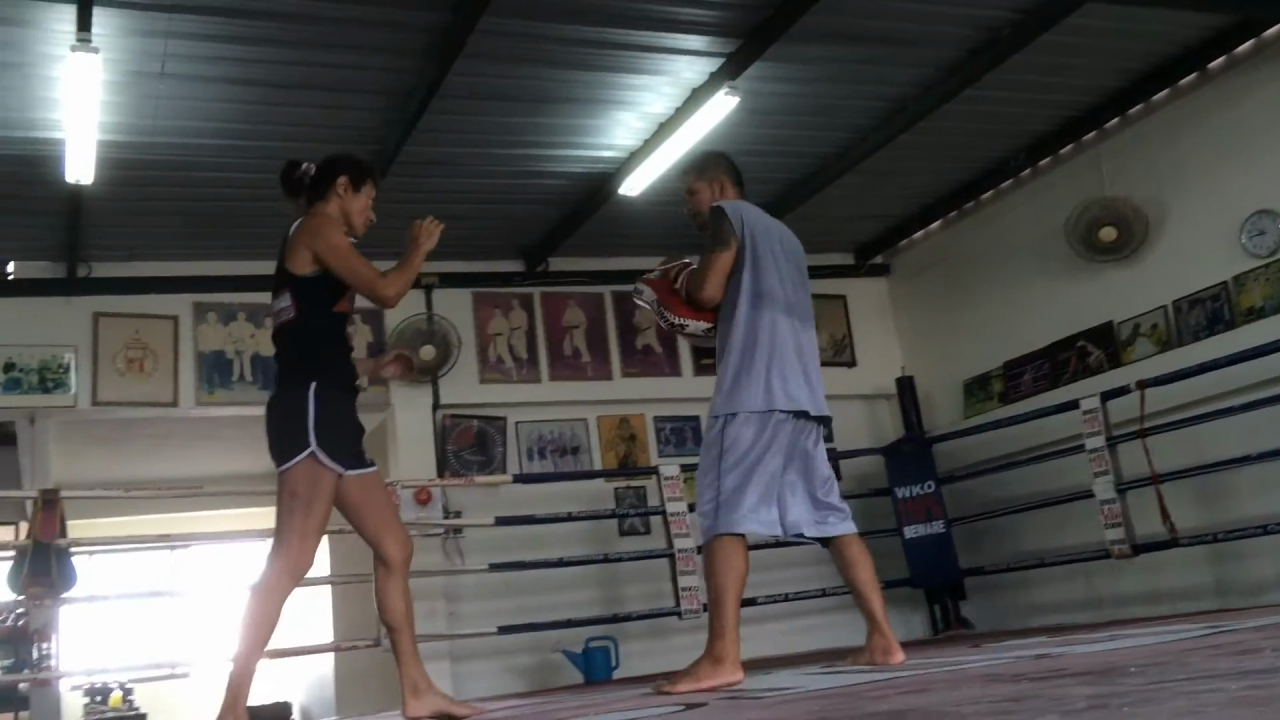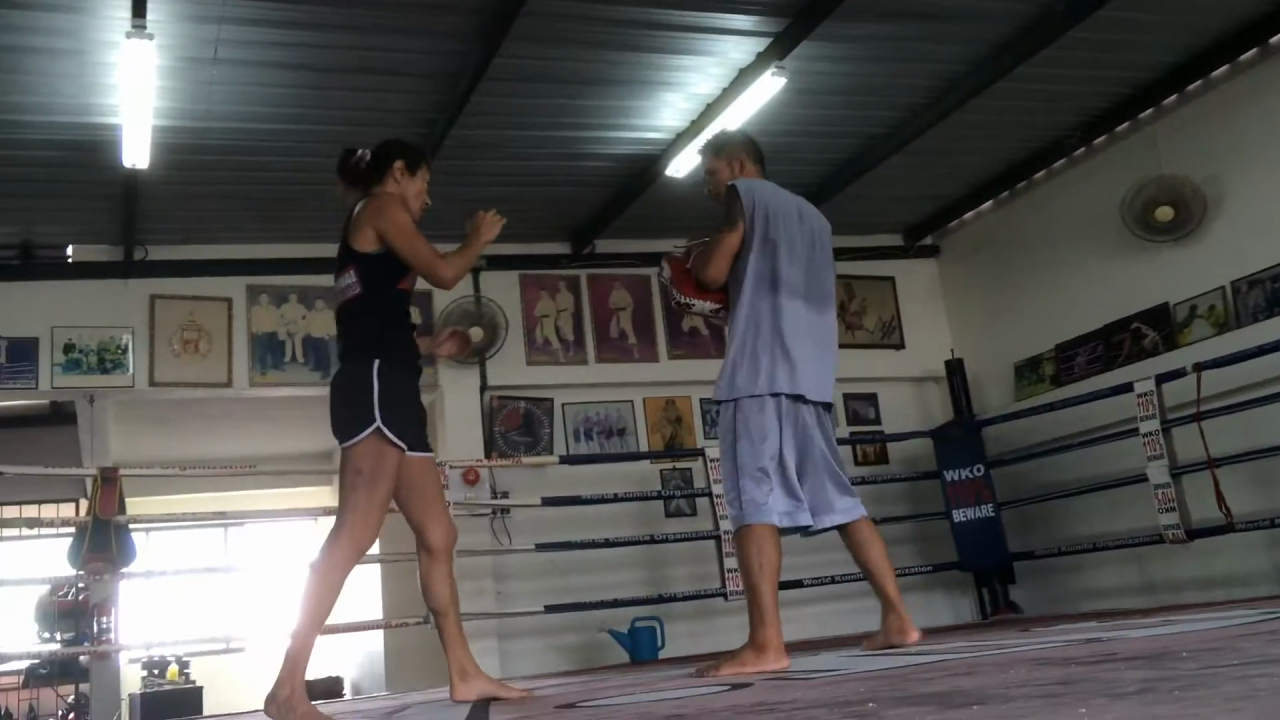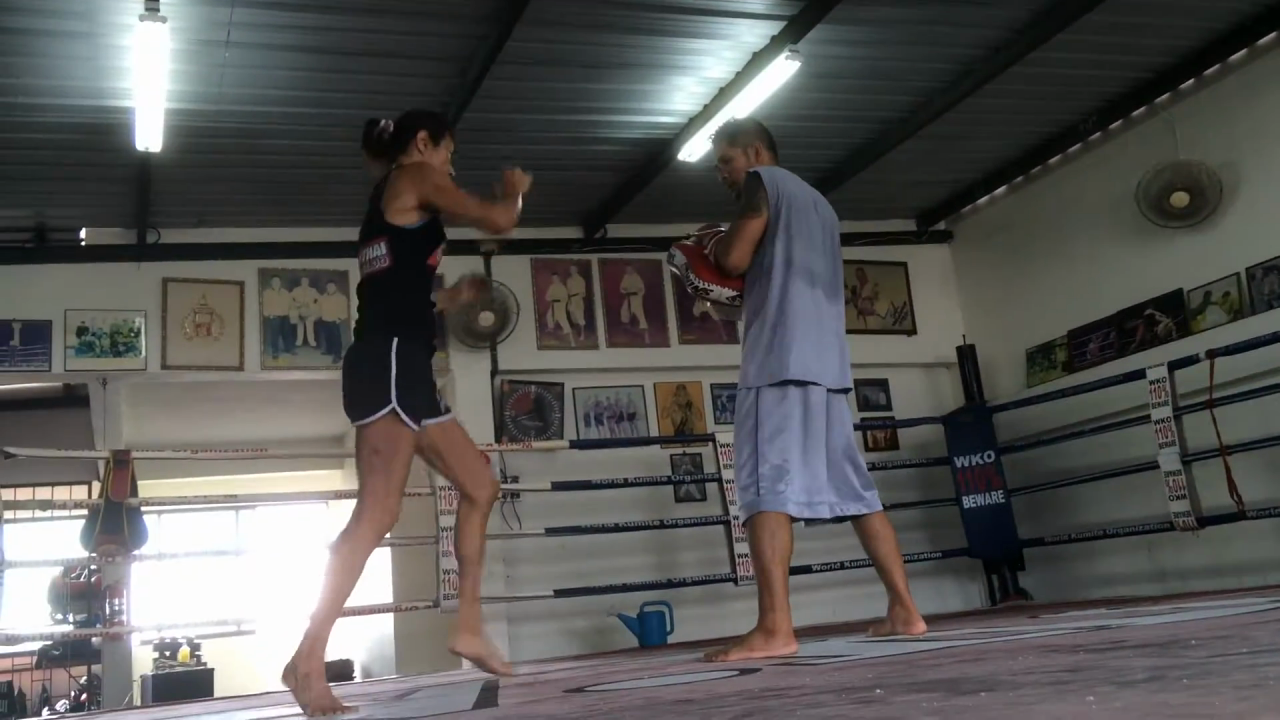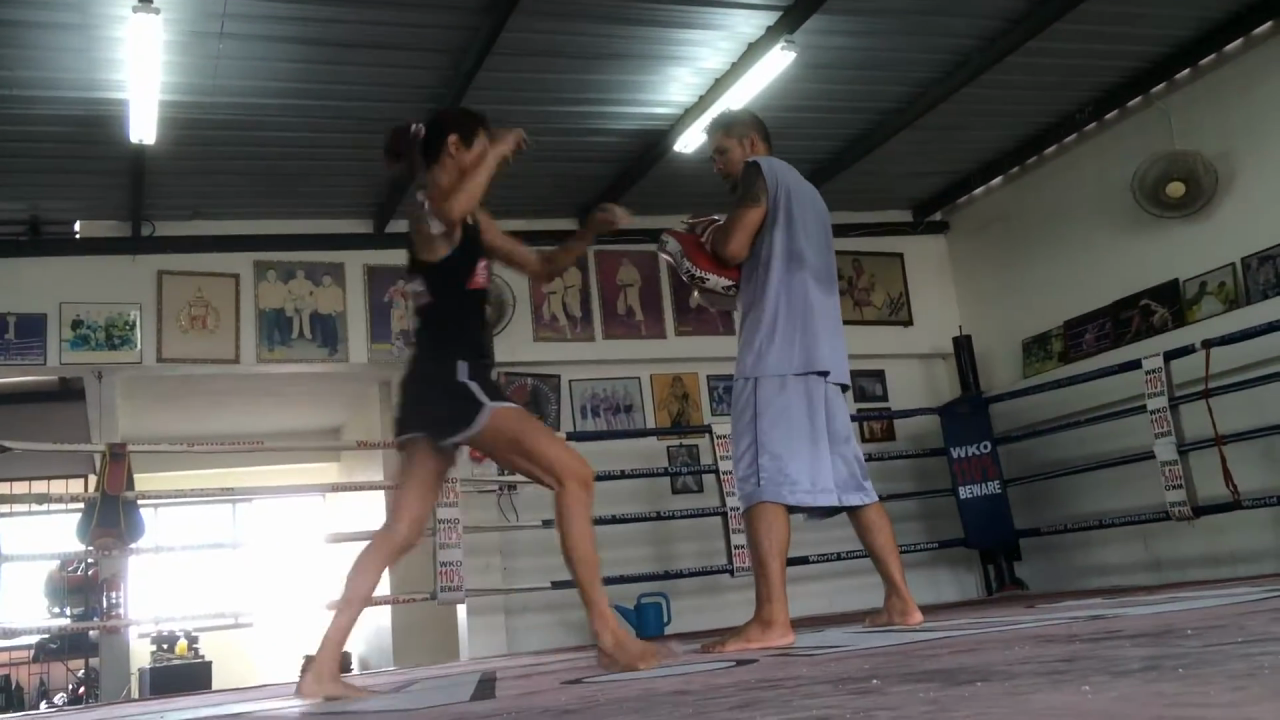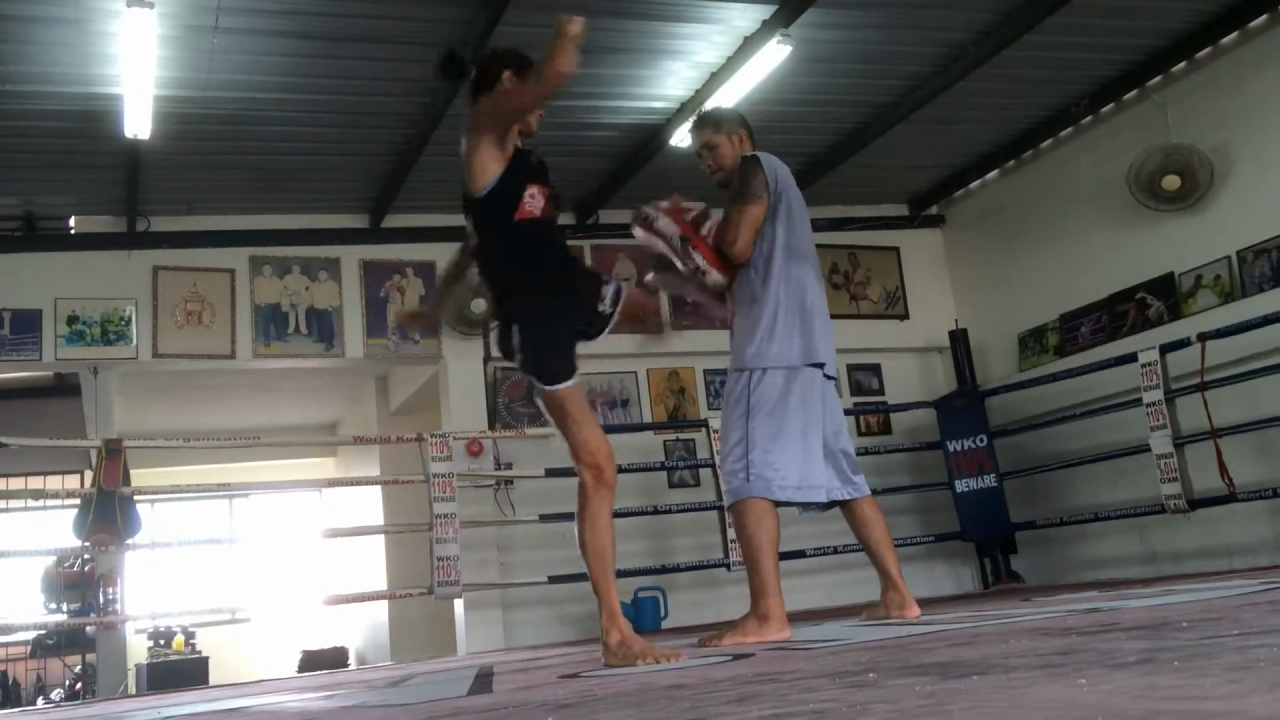
dt=0.3s
person 1, frame 1
left shoulder: (319, 258)
right shoulder: (315, 228)
right elbow: (386, 291)
left wrist: (372, 366)
right wrist: (419, 249)
left hip: (330, 414)
right hip: (311, 410)
left knee: (394, 549)
right knee: (291, 560)
person 1, frame 2
left shoulder: (368, 239)
right shoulder: (380, 208)
right elbow: (443, 273)
left wrist: (429, 344)
right wrist: (480, 238)
left hip: (389, 392)
right hip: (376, 388)
left knee: (438, 536)
right knee: (355, 533)
person 1, frame 3
left shoulder: (390, 205)
right shoulder: (414, 177)
right elbow: (497, 220)
left wrist: (446, 295)
right wrist: (515, 191)
left hip: (401, 367)
right hip: (391, 364)
left knee: (480, 486)
right knee: (377, 515)
left ankle: (470, 626)
right ankle: (308, 662)
person 1, frame 4
left shoulder: (472, 220)
right shoulder: (433, 205)
left elbow: (538, 263)
right elbow: (454, 206)
left wrist: (591, 230)
right wrist: (497, 153)
left hip: (437, 387)
right hip: (451, 382)
left knee: (403, 531)
right knee: (572, 476)
left ankle: (324, 665)
right ankle: (608, 637)
person 1, frame 5
left shoulder: (514, 151)
right shoulder: (489, 129)
left elbow: (478, 242)
right elbow: (559, 72)
left wrist: (439, 300)
right wrist: (569, 35)
left hip: (572, 289)
right hip: (535, 323)
left knee: (647, 305)
right knee: (598, 467)
right ankle: (616, 632)
person 2, frame 1
left shoulder: (728, 216)
right shoulder: (783, 234)
left elbow: (708, 292)
left wrist: (686, 279)
right wrist: (694, 311)
left hip: (751, 390)
right hip: (800, 390)
left knee: (724, 514)
right knee: (827, 514)
left ankle: (722, 653)
right ankle: (882, 638)
person 2, frame 2
left shoulder: (744, 194)
right shoulder: (812, 214)
left elbow: (714, 273)
left wrist: (698, 256)
right wrist: (728, 295)
left hip: (759, 371)
right hip: (812, 374)
left knee: (753, 502)
right knee: (837, 498)
left ankle: (766, 642)
right ankle: (897, 618)
person 2, frame 3
left shoulder: (764, 182)
right shoulder: (818, 203)
left elbow: (735, 259)
left wrist: (716, 243)
right wrist: (724, 270)
left hip: (779, 361)
right hip: (826, 362)
left knee: (767, 488)
right knee: (853, 488)
left ankle: (774, 627)
right ankle: (904, 610)
person 2, frame 4
left shoulder: (762, 171)
right shoulder: (803, 193)
left elbow: (733, 248)
left wrist: (709, 233)
right wrist: (714, 268)
left hip: (776, 352)
right hip: (821, 352)
left knee: (763, 478)
right knee: (847, 478)
left ankle: (771, 618)
right ankle: (901, 601)
person 2, frame 5
left shoulder: (757, 165)
right shoulder: (776, 186)
left elbow: (737, 246)
left wrist: (709, 227)
left hip: (770, 347)
right hip: (808, 349)
left knee: (751, 473)
right knee: (840, 473)
left ankle: (767, 613)
right ankle: (897, 595)
